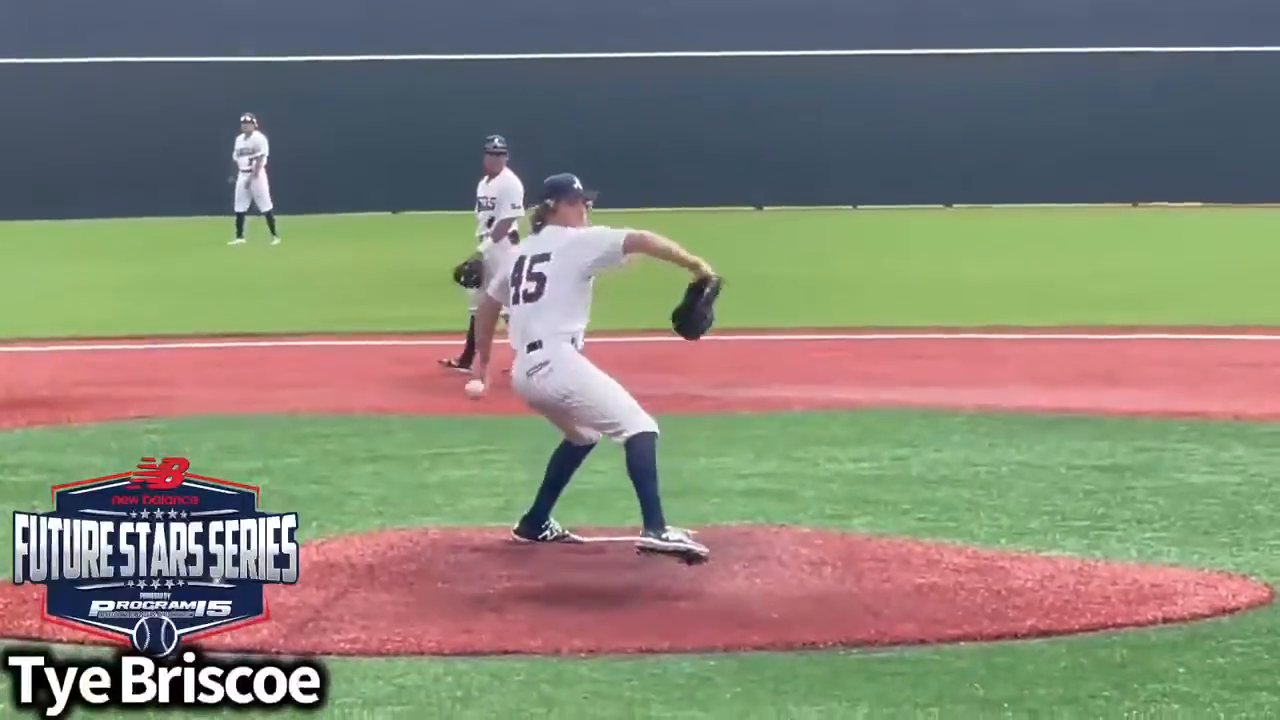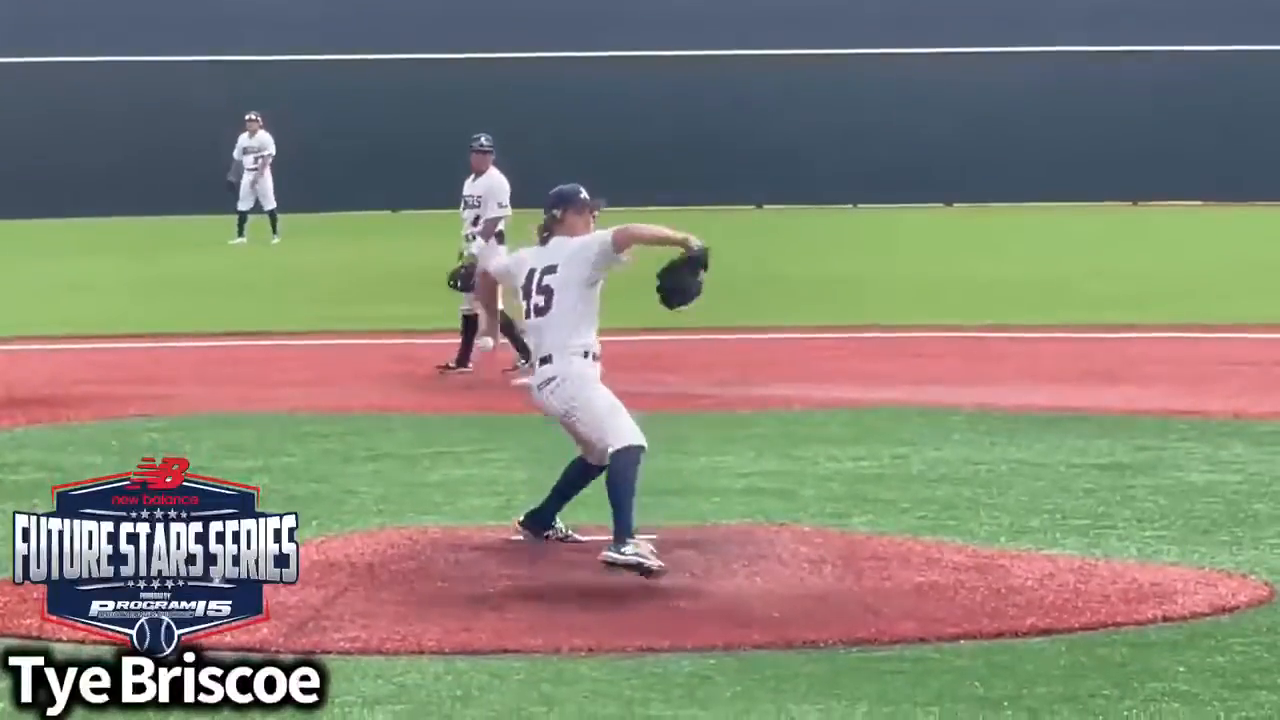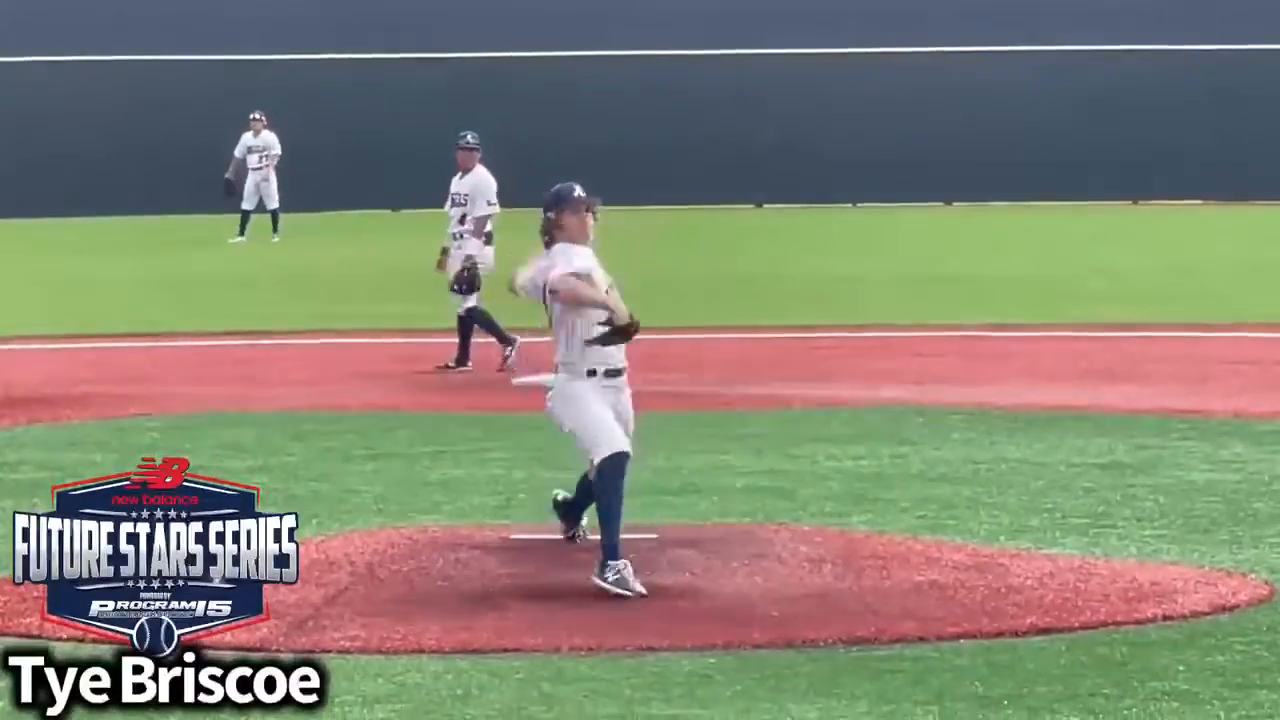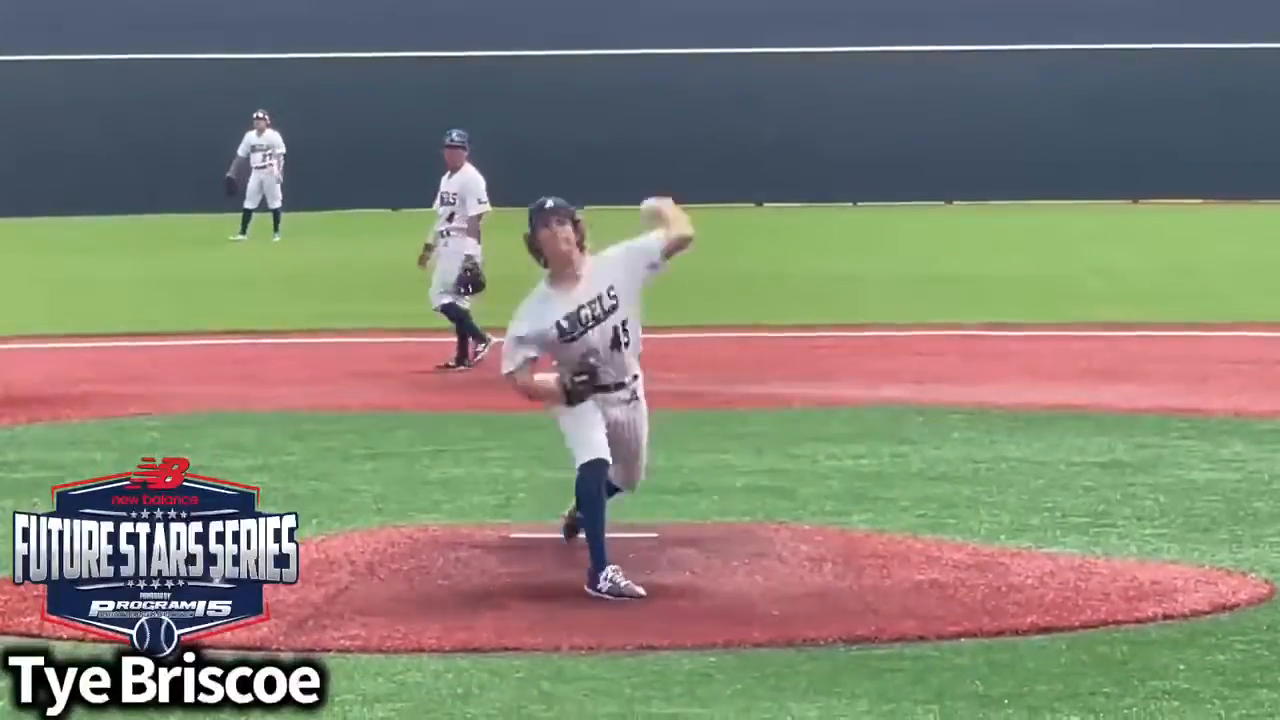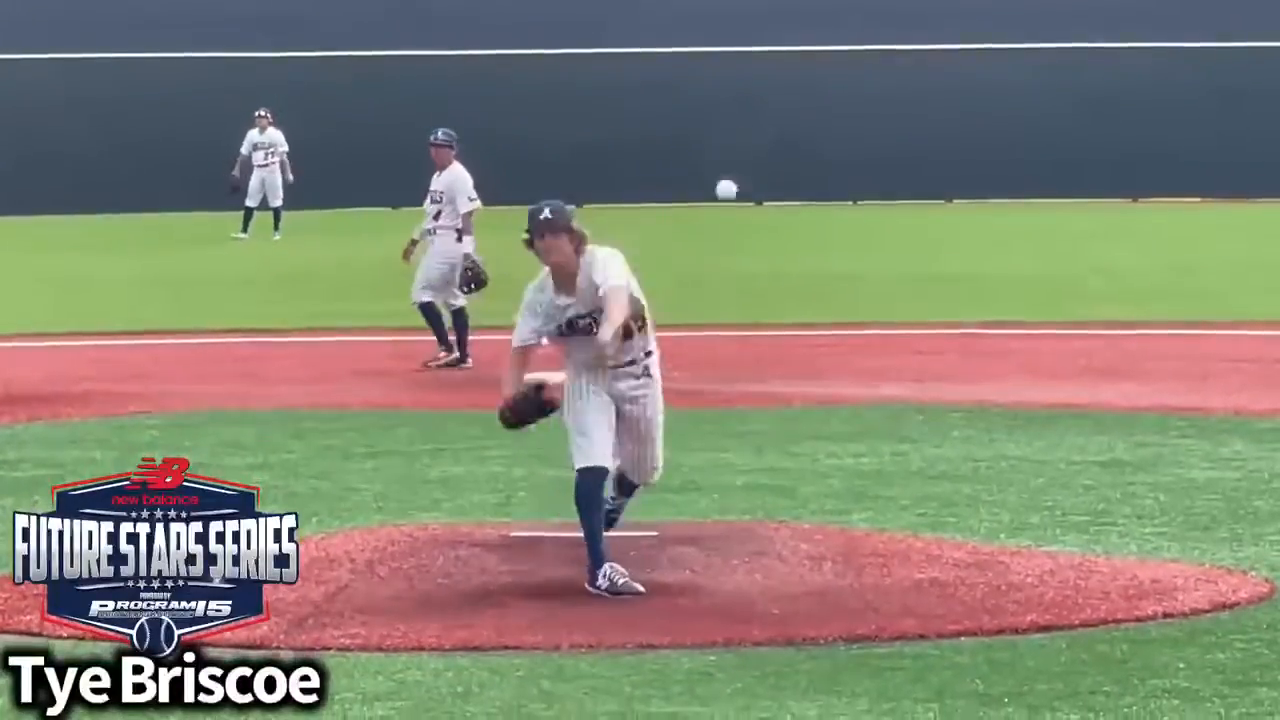
dt=0.1s
person 1, frame 1
left shoulder: (522, 252)
right shoulder: (578, 243)
left elbow: (488, 304)
right elbow: (639, 240)
left wrist: (482, 361)
right wrist: (695, 264)
left hip: (526, 373)
right hip: (557, 365)
left knee: (583, 436)
right knee: (640, 429)
left ankle: (534, 523)
right ankle: (654, 527)
person 1, frame 2
left shoulder: (527, 258)
right shoulder: (581, 248)
left elbow: (486, 264)
right elbow: (624, 234)
left wrist: (491, 313)
right wrist: (683, 239)
left hip: (545, 380)
right hip: (564, 380)
left knee: (602, 453)
right knee: (628, 444)
left ankle: (540, 520)
right ankle: (624, 544)
person 1, frame 3
left shoulder: (581, 259)
right shoulder: (567, 258)
right elbow: (560, 285)
right wrist: (610, 303)
left hip: (613, 384)
right hip: (580, 388)
left knee: (608, 463)
right knee: (614, 454)
left ankle: (571, 511)
right ankle: (610, 563)
person 1, frame 4
left shoulder: (615, 262)
right shoulder: (534, 310)
left elbow: (682, 236)
right elbow: (517, 377)
right wrist: (554, 391)
left hip: (625, 392)
right hip: (577, 400)
left knee: (625, 479)
right knee: (594, 462)
left ankle: (583, 513)
right ankle: (601, 570)
person 1, frame 5
left shoulder: (605, 263)
right shoulder: (538, 298)
left elbow: (619, 302)
right elbow: (518, 357)
left wrist: (612, 328)
right wrist: (511, 400)
left hip: (638, 374)
right hip: (587, 379)
left knee: (646, 472)
right knee: (593, 467)
left ankle: (615, 499)
right ankle: (599, 567)
person 2, frame 1
left shoulder: (510, 183)
right shoulder: (484, 182)
left elbow: (506, 222)
left wrist: (482, 250)
left hip: (502, 249)
right hip: (487, 250)
right knee: (477, 304)
right ankle: (466, 359)
person 2, frame 2
left shoulder: (496, 182)
right shoulder: (469, 181)
left elbow: (493, 221)
left wrist: (474, 251)
right hip: (473, 250)
left knee: (490, 305)
right knee: (469, 304)
left ankle: (525, 353)
right ankle: (462, 359)
person 2, frame 3
left shoulder: (483, 180)
right shoulder: (457, 179)
left elbow: (482, 220)
left wrist: (470, 252)
right wrist: (445, 249)
left hip: (475, 248)
right hip: (458, 247)
left knee: (466, 302)
right knee: (464, 302)
left ankle: (508, 342)
right ankle: (462, 359)
person 2, frame 4
left shoulder: (471, 178)
right shoulder: (446, 178)
left elbow: (475, 219)
left wrist: (471, 253)
right wrist: (429, 245)
left hip: (461, 246)
right hip: (447, 244)
left knee: (440, 298)
right knee: (457, 300)
left ankle: (481, 339)
right ankle: (462, 357)
person 2, frame 5
left shoulder: (459, 176)
right shoulder: (437, 176)
left elbow: (467, 216)
left wrist: (468, 252)
right wrist: (414, 240)
left hip: (449, 243)
right hip: (437, 242)
left knee: (421, 294)
right knee: (454, 299)
left ankle: (447, 347)
right ankle: (462, 354)
